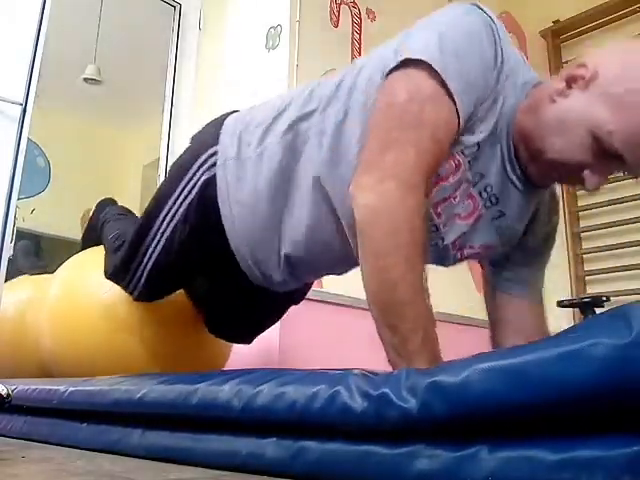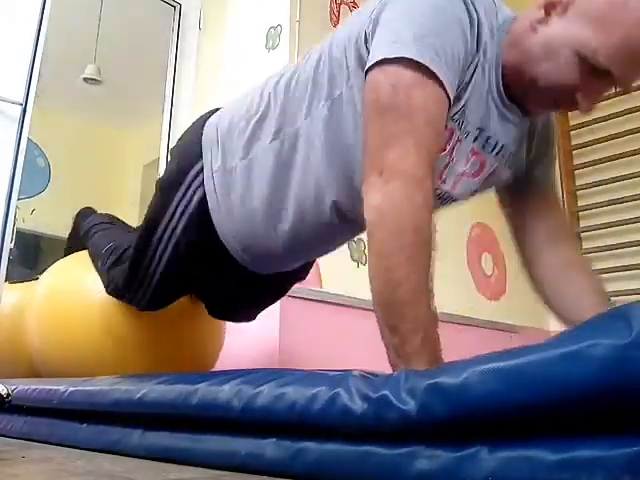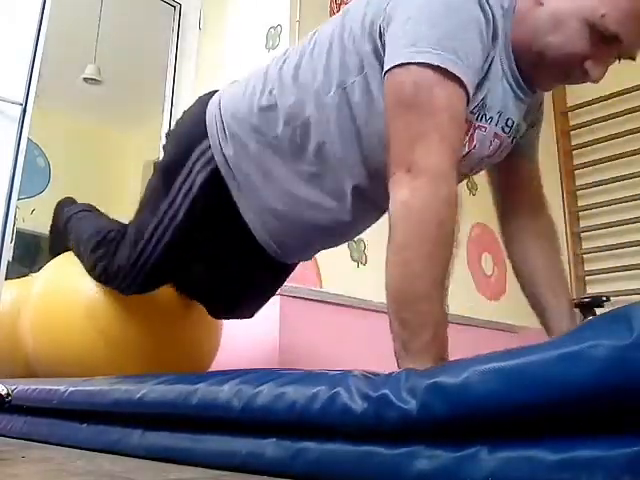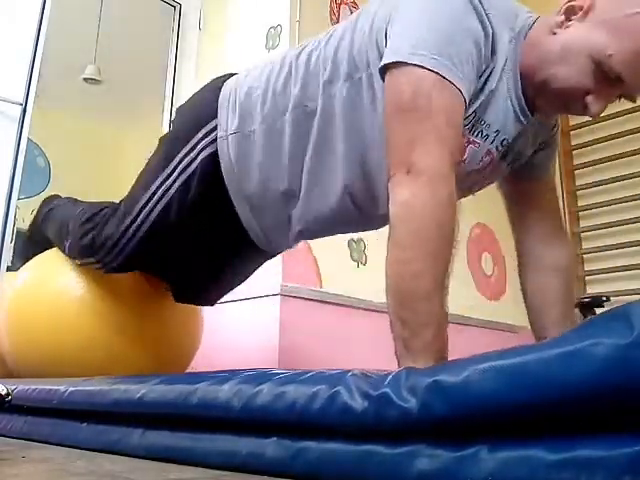
dt=0.2s
person 1, frame 1
left shoulder: (532, 211)
left elbow: (521, 347)
right elbow: (383, 192)
right hip: (232, 175)
left knee: (228, 327)
right knee: (142, 283)
right ankle: (112, 223)
person 1, frame 2
left shoulder: (530, 127)
left elbow: (550, 242)
right elbow: (393, 189)
right hip: (223, 172)
left knee: (226, 307)
right knee: (139, 288)
right ankle: (93, 232)
person 1, frame 3
left shoulder: (528, 96)
left elbow: (526, 220)
right elbow: (422, 184)
right wrist: (423, 379)
right hip: (230, 149)
left knee: (221, 301)
right knee: (128, 269)
right ankle: (75, 223)
person 1, frame 4
left shoulder: (536, 119)
left elbow: (545, 241)
right elbow: (420, 187)
right wrist: (423, 378)
right hip: (231, 137)
left knee: (185, 286)
right knee: (113, 245)
right ankle: (54, 219)
